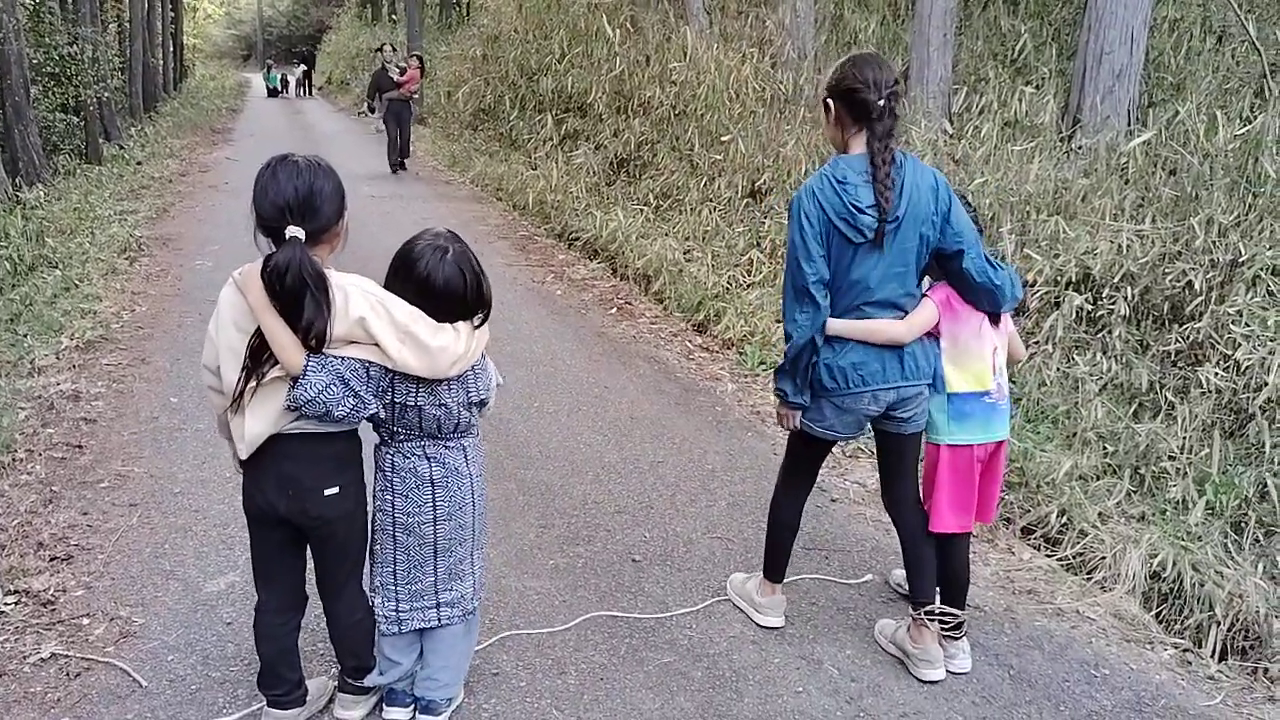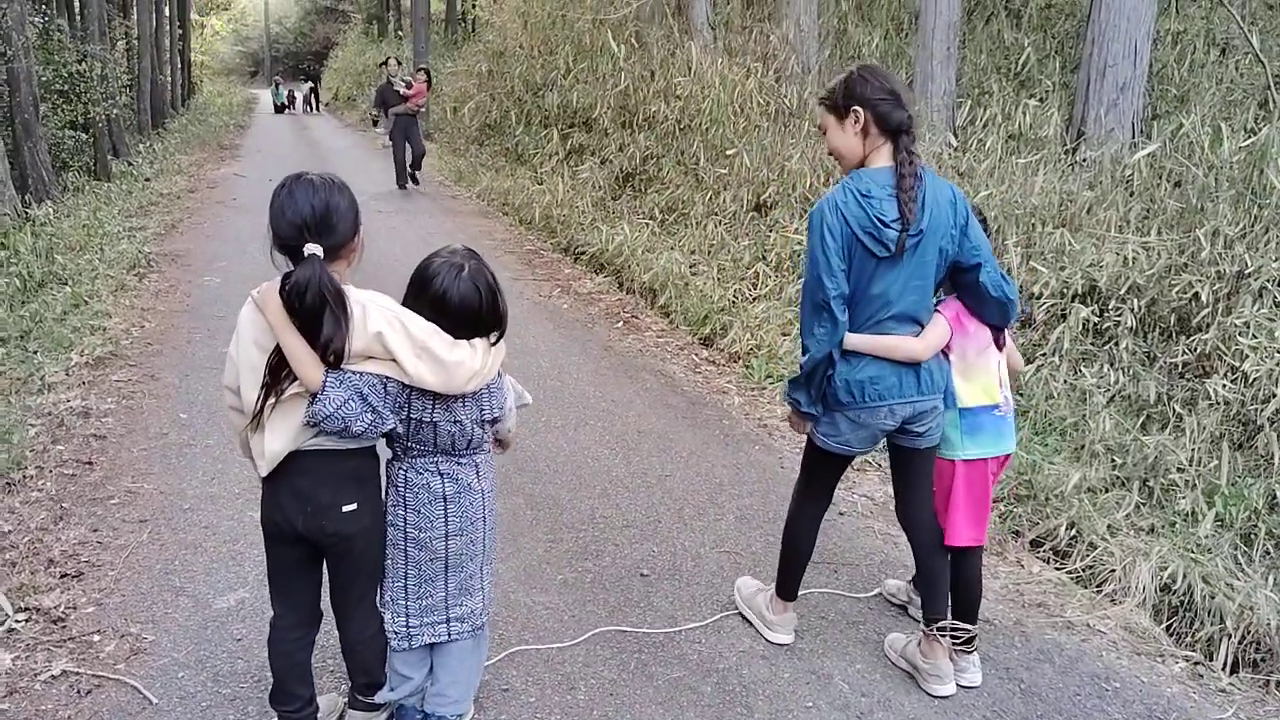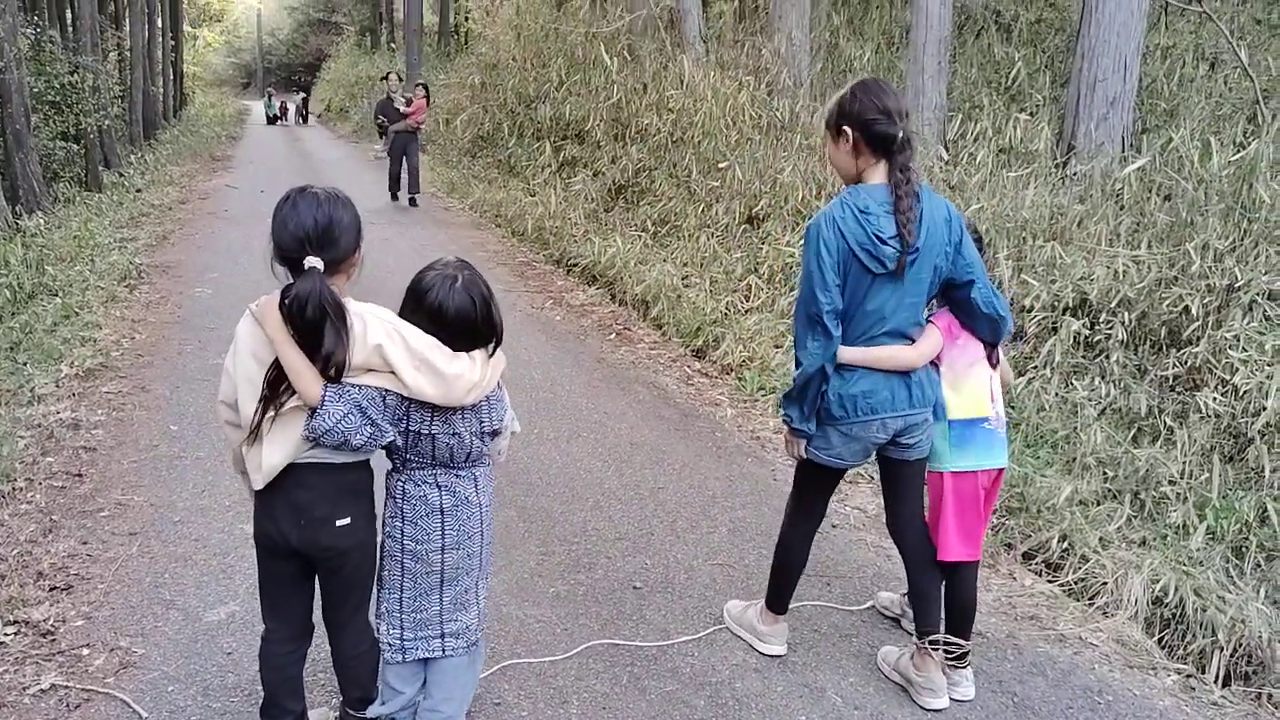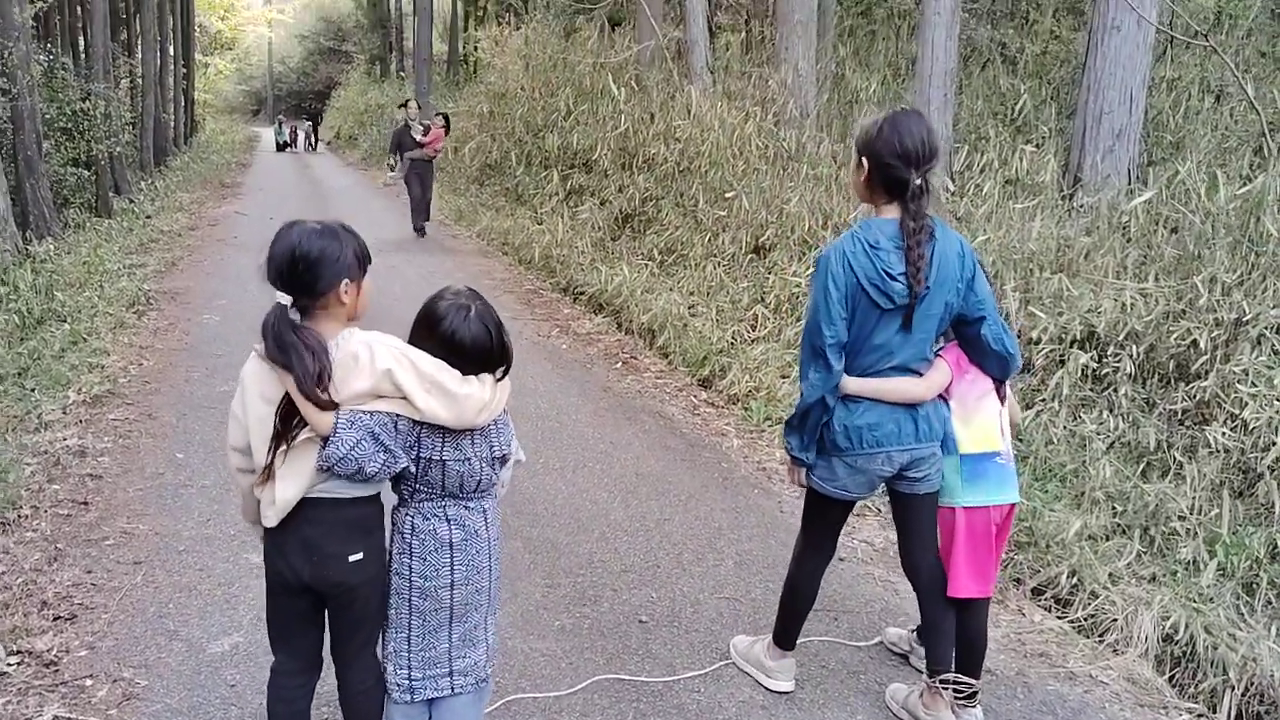
dt=0.4s
person 1, frame 1
left shoulder: (815, 196)
right shoulder: (930, 186)
left elbow: (806, 304)
right elbow: (975, 270)
left wrist: (791, 387)
right wrist: (1011, 293)
left hip: (840, 375)
right hip: (909, 372)
left knee: (795, 480)
right knee: (904, 494)
left ankle: (768, 592)
right ankle: (924, 633)
person 1, frame 2
left shoulder: (837, 208)
right shoulder: (945, 199)
left elbow: (824, 317)
right elbow: (988, 287)
left wrist: (804, 396)
right wrist: (1008, 315)
left hip: (855, 390)
right hip: (922, 386)
left knee: (811, 498)
right knee: (920, 509)
left ankle: (780, 607)
right ankle: (936, 650)
person 1, frame 3
left shoulder: (832, 223)
right shoulder: (940, 215)
left elbow: (818, 332)
right elbow: (982, 305)
left wrist: (799, 413)
right wrist: (996, 340)
left hip: (848, 403)
right hip: (913, 400)
left knee: (805, 512)
right knee: (910, 521)
left ankle: (771, 620)
right ankle: (929, 664)
person 1, frame 4
left shoulder: (843, 255)
right shoulder: (953, 250)
left elbow: (822, 363)
right elbow: (992, 342)
left wrist: (801, 442)
right wrist: (1002, 385)
left hip: (853, 435)
right hip: (922, 433)
left knee: (814, 547)
right knee: (924, 557)
left ankle: (779, 657)
person 2, frame 1
left shoulder: (238, 293)
right shoulder: (354, 300)
left elbow: (216, 380)
right elbow: (441, 352)
right wrist: (475, 330)
left hip: (263, 469)
right hip: (330, 468)
left knee: (276, 593)
right knee: (344, 588)
person 2, frame 2
left shoulder: (257, 312)
right shoulder: (373, 317)
left elbow: (237, 400)
right elbow: (459, 369)
right wrist: (492, 347)
left hip: (282, 487)
right hip: (349, 485)
left knee: (291, 611)
right knee: (357, 605)
person 2, frame 3
left shoulder: (255, 325)
right shoulder: (372, 329)
left elbow: (232, 414)
right elbow: (459, 381)
right wrist: (493, 358)
left hip: (275, 500)
right hip: (342, 499)
left knee: (282, 627)
right knee: (349, 621)
person 2, frame 4
left shoulder: (263, 360)
right shoulder: (379, 358)
left elbow: (242, 456)
right elbow: (468, 403)
left wrist: (264, 520)
right wrist: (497, 385)
left hip: (286, 535)
right hip: (354, 533)
left knee: (292, 662)
right knee: (358, 658)
person 3, frame 1
left shoulder: (379, 364)
right shoulder: (473, 362)
left elbow: (302, 367)
left wrist: (257, 298)
left hip: (399, 489)
right hip: (457, 487)
left knee: (397, 584)
right knee: (453, 586)
person 3, frame 2
left shoulder: (397, 380)
right shoulder: (487, 379)
left elbow: (320, 383)
right elbow: (504, 427)
left wrist: (276, 315)
right wrist: (501, 440)
left hip: (412, 506)
right hip: (469, 506)
left knee: (409, 600)
right knee: (463, 601)
person 3, frame 3
left shoulder: (396, 391)
right shoulder: (488, 392)
left elbow: (319, 397)
right elbow: (495, 451)
left wrist: (276, 330)
left hip: (411, 518)
right hip: (468, 520)
left knee: (404, 614)
right knee: (459, 617)
person 3, frame 4
left shoulder: (405, 421)
right shoulder: (496, 420)
left elbow: (329, 424)
right elbow: (498, 483)
left hip: (419, 551)
right hip: (476, 554)
left knee: (412, 652)
right knee: (467, 649)
person 4, frame 1
left shoulder: (944, 295)
left elbow: (902, 332)
right elbow: (1018, 353)
left wrist: (830, 325)
left hip: (957, 427)
right hip: (992, 420)
left knee: (951, 525)
right knee: (953, 518)
left ankle: (952, 638)
right ankle: (928, 575)
person 4, frame 2
left shoulder: (952, 310)
left elbow: (918, 349)
right elbow: (1015, 364)
left wrist: (845, 339)
left hip: (967, 441)
right hip: (995, 433)
left knee: (964, 542)
right knee: (944, 522)
left ankle: (964, 653)
right ankle: (923, 592)
person 4, frame 3
left shoulder: (945, 322)
left elbow: (913, 357)
right elbow: (1005, 378)
left wrist: (841, 353)
left hip: (959, 454)
right hip: (988, 448)
left knee: (958, 554)
right knee: (944, 539)
left ankle: (957, 667)
right ankle: (918, 605)
person 4, frame 4
left shoulder: (954, 355)
left elbow: (921, 389)
right elbow: (1014, 415)
left wrist: (851, 384)
left hip: (970, 492)
right hip: (999, 487)
left knee: (969, 592)
right knee: (961, 582)
right ankle: (927, 641)
